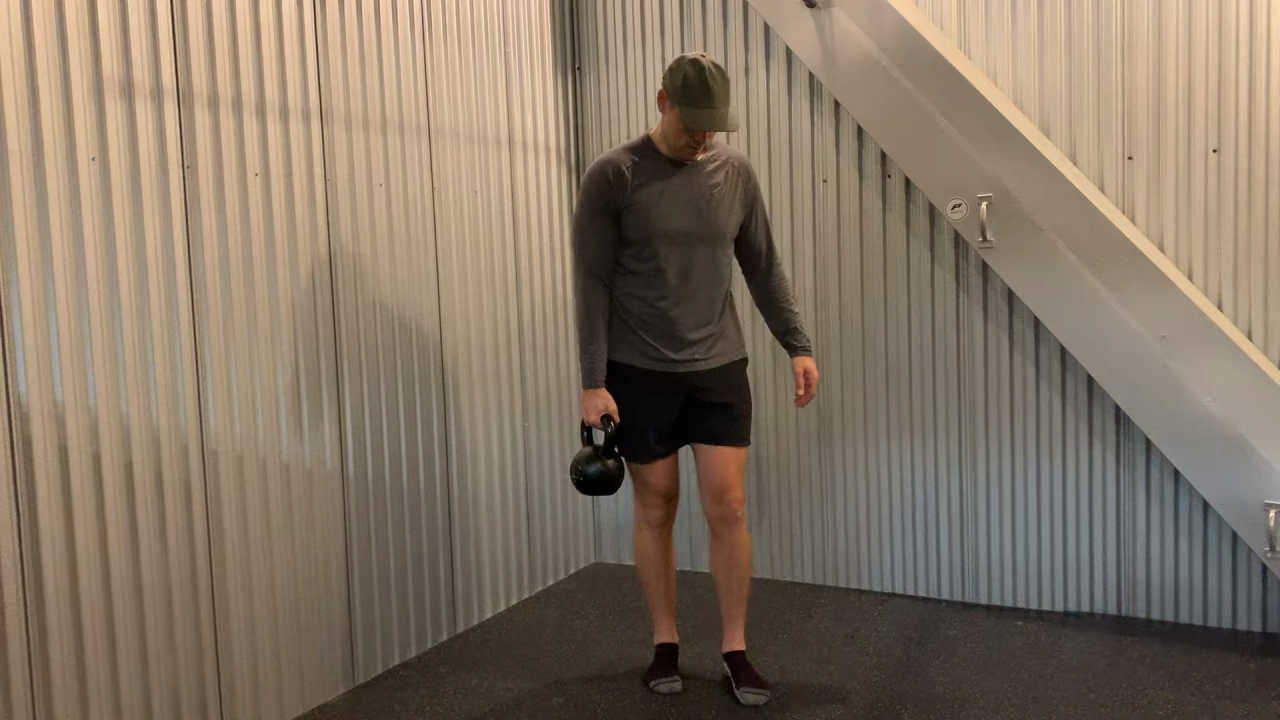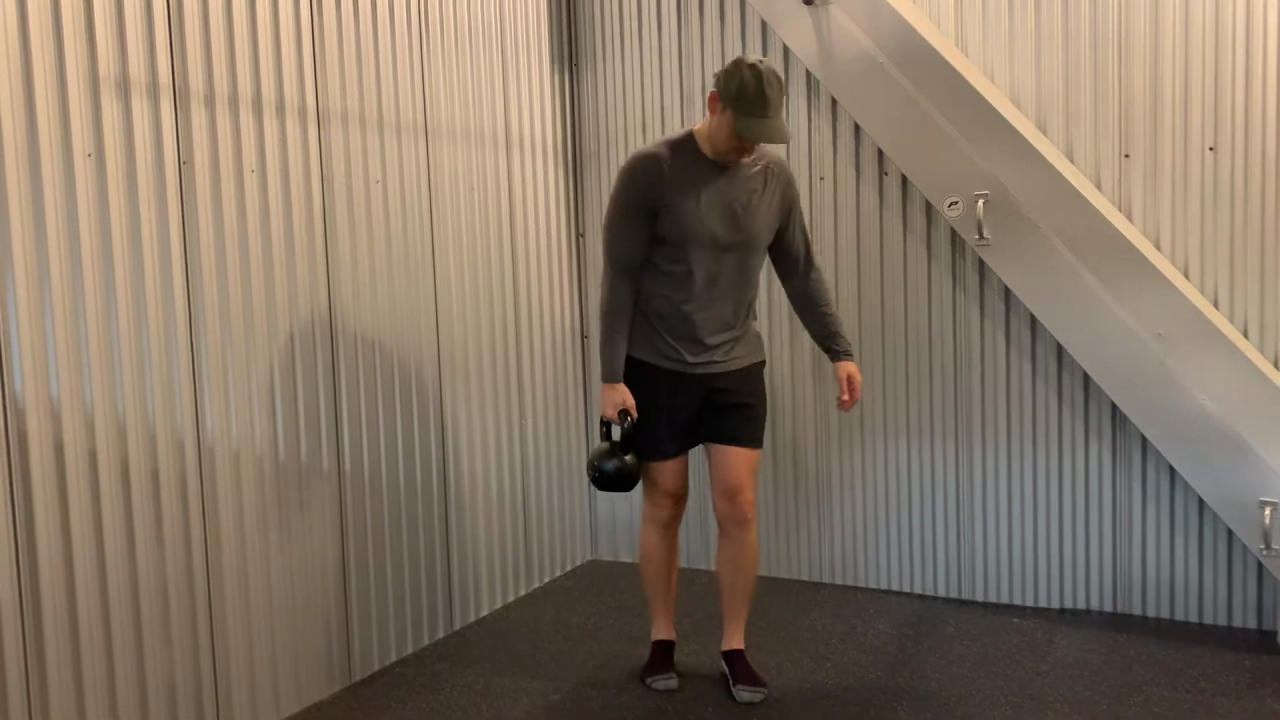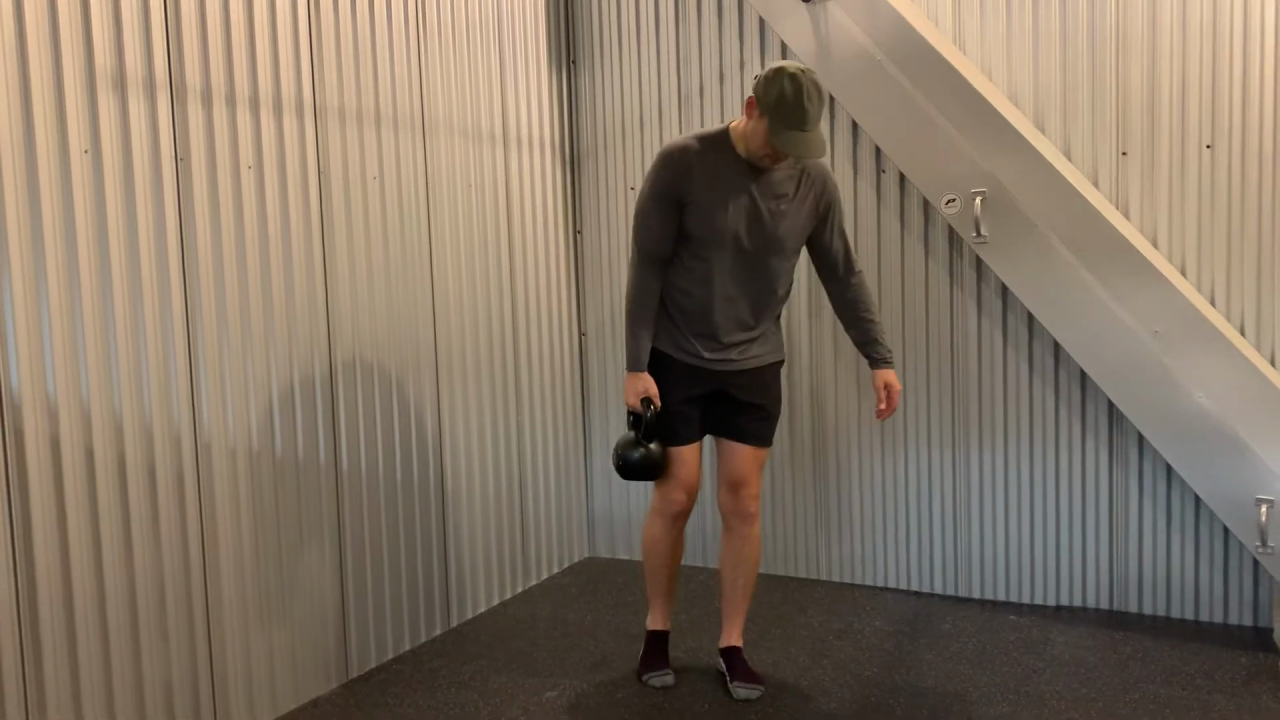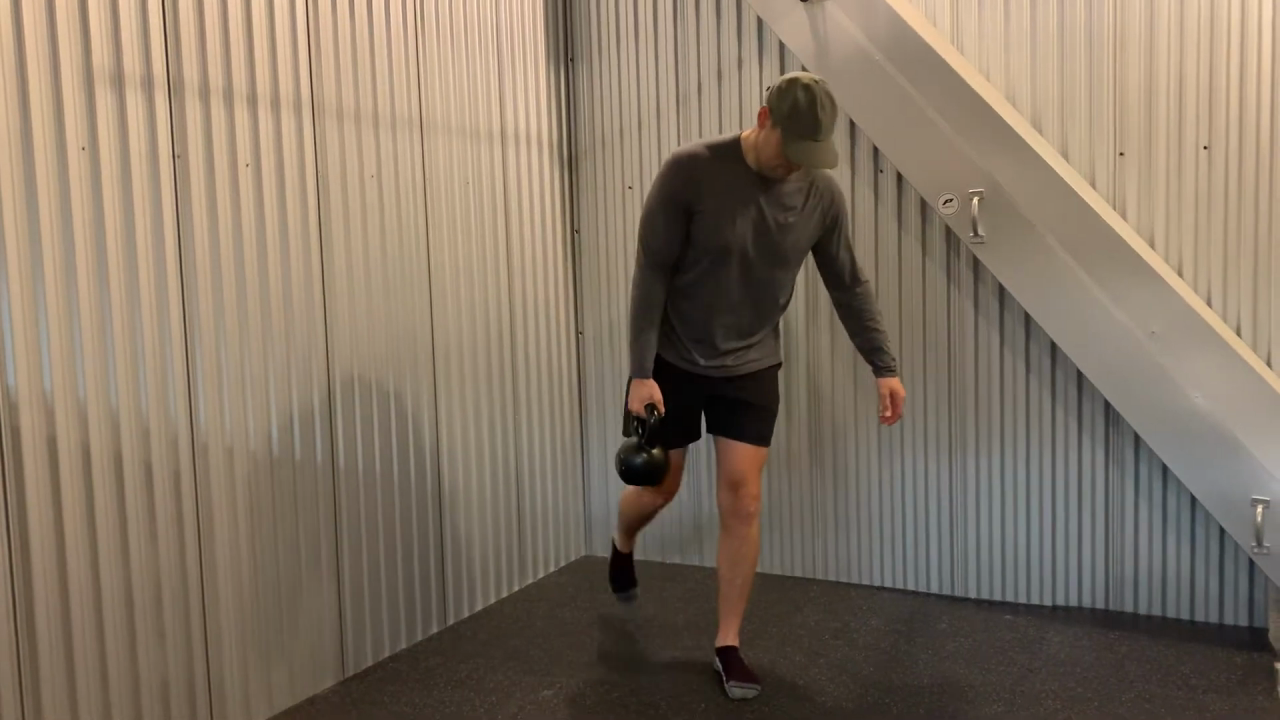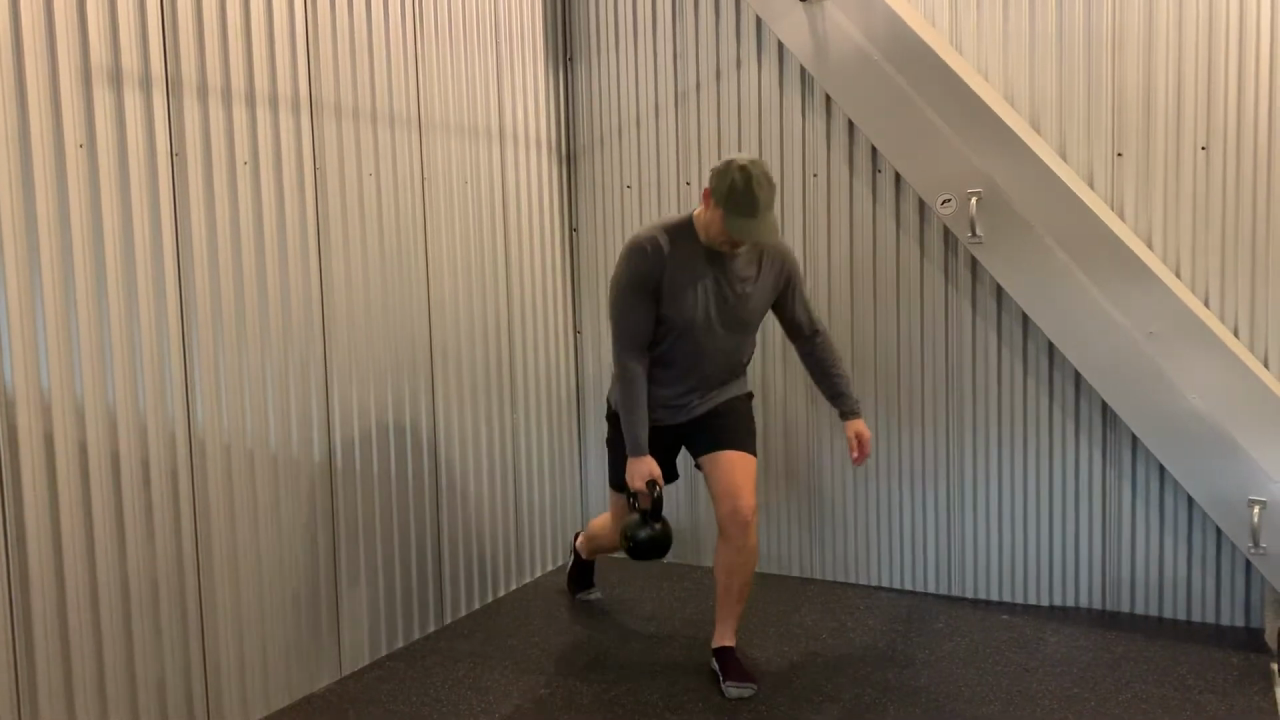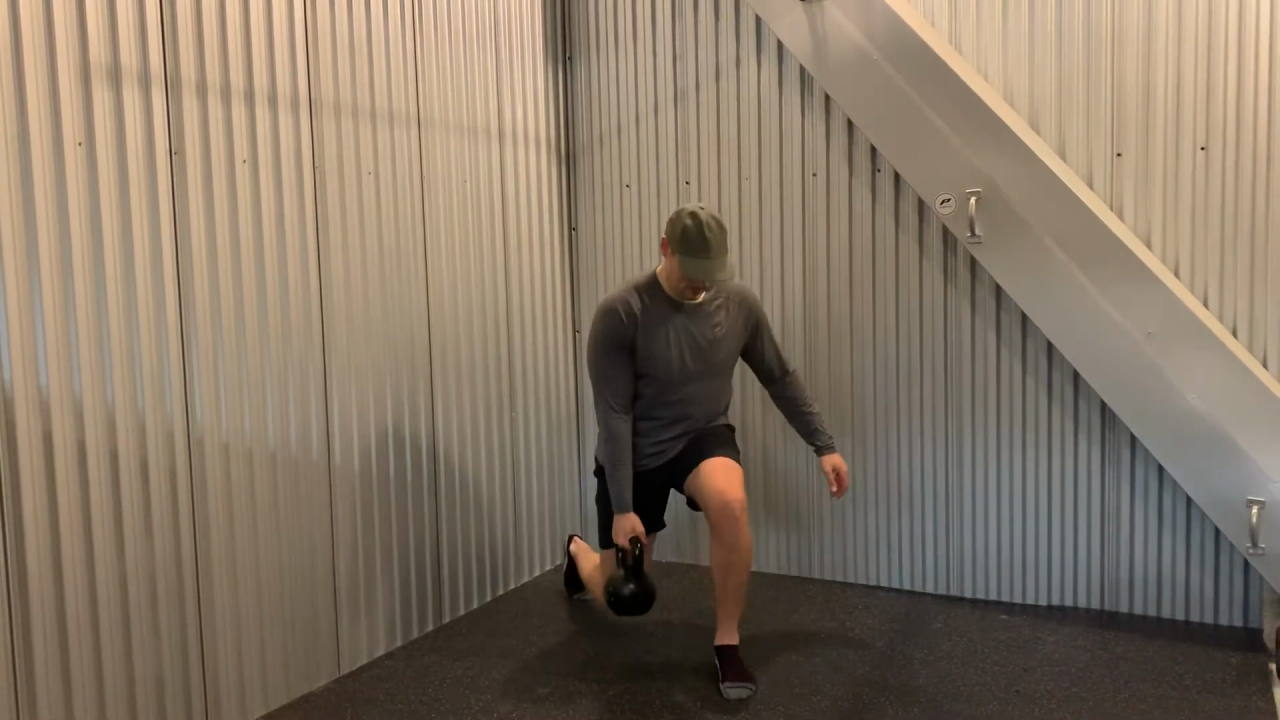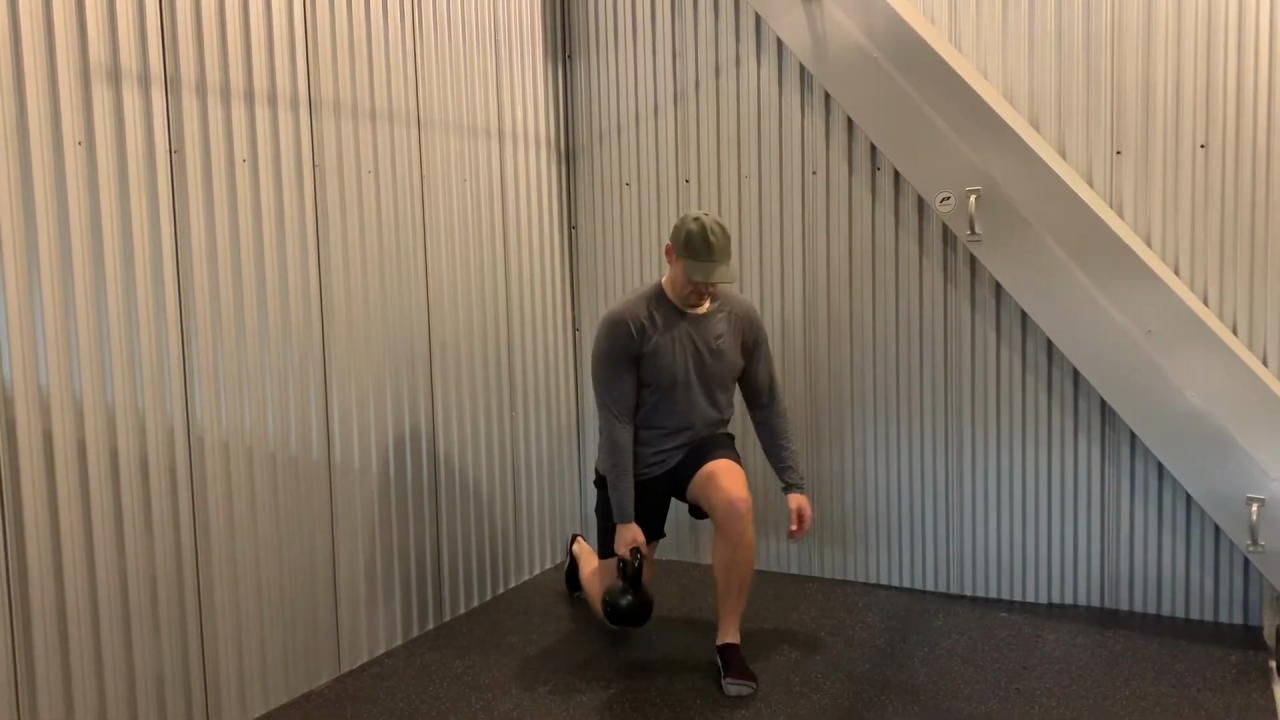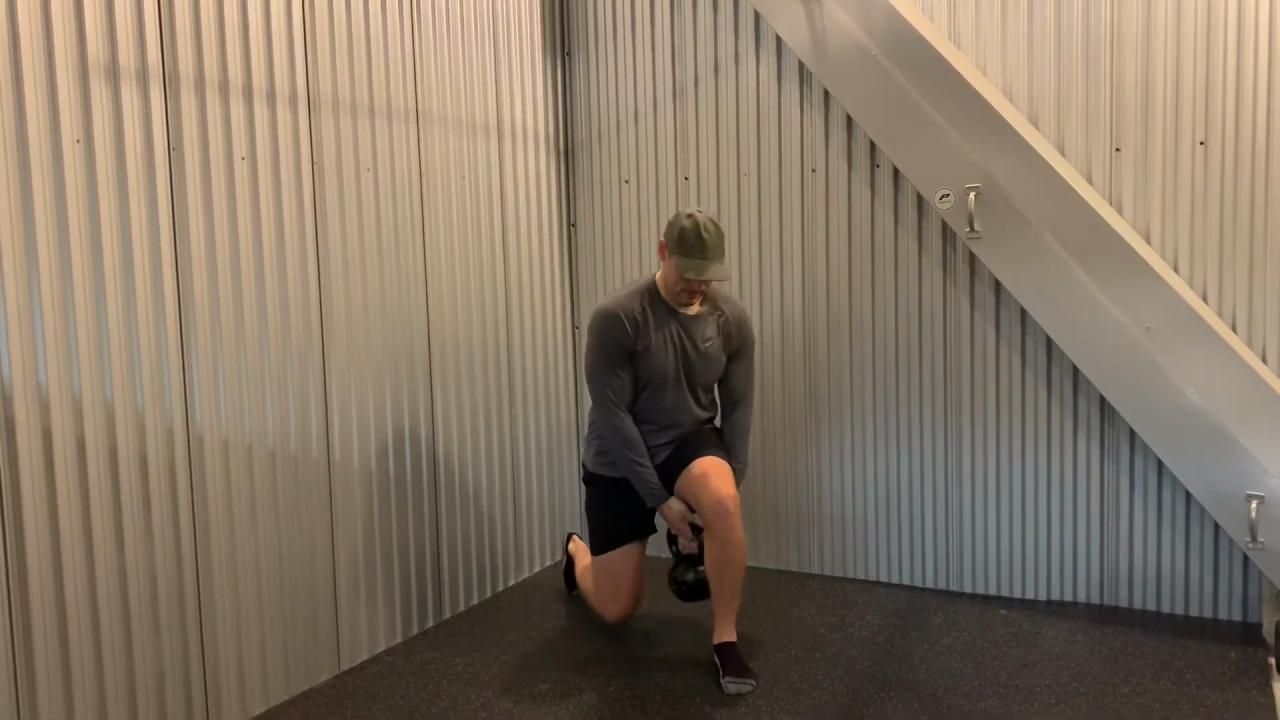
dt=0.5s
person 1, frame 1
left shoulder: (737, 173)
right shoulder: (613, 176)
left elbow: (763, 267)
right elbow: (592, 283)
left wrist: (798, 346)
right wrist: (593, 382)
left hip: (720, 367)
right hip: (640, 373)
left knee: (728, 507)
right knee: (655, 508)
left ankle: (735, 648)
right ankle: (666, 643)
person 1, frame 2
left shoulder: (775, 179)
right shoulder: (651, 170)
left elbow: (801, 273)
right elbow: (620, 277)
left wrist: (839, 351)
right wrist: (612, 376)
left hip: (737, 368)
right hip: (656, 369)
left knee: (738, 509)
right knee: (663, 507)
left ankle: (735, 648)
right ankle: (663, 641)
person 1, frame 3
left shoulder: (814, 181)
right shoulder: (682, 163)
left elbow: (843, 275)
right elbow: (647, 267)
left wrist: (880, 359)
right wrist: (636, 365)
left hip: (754, 364)
right hip: (675, 360)
left knee: (742, 503)
right knee: (674, 498)
left ankle: (732, 645)
right ankle: (657, 632)
person 1, frame 4
left shoulder: (821, 193)
right shoulder: (690, 170)
left elbow: (849, 285)
right elbow: (651, 273)
left wrist: (883, 366)
right wrist: (641, 372)
left hip: (750, 365)
right hip: (671, 359)
left knee: (742, 501)
right knee: (659, 486)
left ankle: (728, 645)
right ankle: (622, 545)
person 1, frame 5
left shoulder: (774, 258)
right shoulder: (649, 252)
left elbow: (810, 337)
right elbow: (629, 355)
left wrist: (849, 410)
right wrist: (638, 451)
left hip: (721, 401)
right hip: (648, 408)
left knee: (740, 513)
right knee: (629, 529)
left ankle: (724, 645)
right ankle: (583, 550)
person 1, frame 6
left shoulder: (738, 304)
right shoulder: (620, 313)
left elbow: (779, 378)
right elbow: (612, 414)
left wrist: (824, 445)
right wrist: (622, 507)
left hip: (702, 437)
right hip: (637, 453)
left knee: (730, 504)
left ankle: (727, 643)
right ankle: (579, 551)
person 1, frame 7
left shoulder: (741, 317)
right shoulder: (626, 322)
left elbow: (766, 405)
right elbow: (615, 423)
left wrist: (793, 485)
right wrist: (624, 519)
left hip: (701, 447)
right hip: (636, 464)
left knee: (737, 503)
left ankle: (729, 642)
right ankle: (581, 552)
person 1, frame 8
left shoulder: (732, 319)
right shoulder: (617, 317)
left elbow: (737, 410)
right elbow: (613, 415)
left wrist: (725, 485)
right wrist: (661, 500)
left hip: (690, 440)
right hip: (620, 459)
left knee: (723, 505)
right knee: (616, 609)
left ankle: (725, 640)
right ankle: (577, 550)
